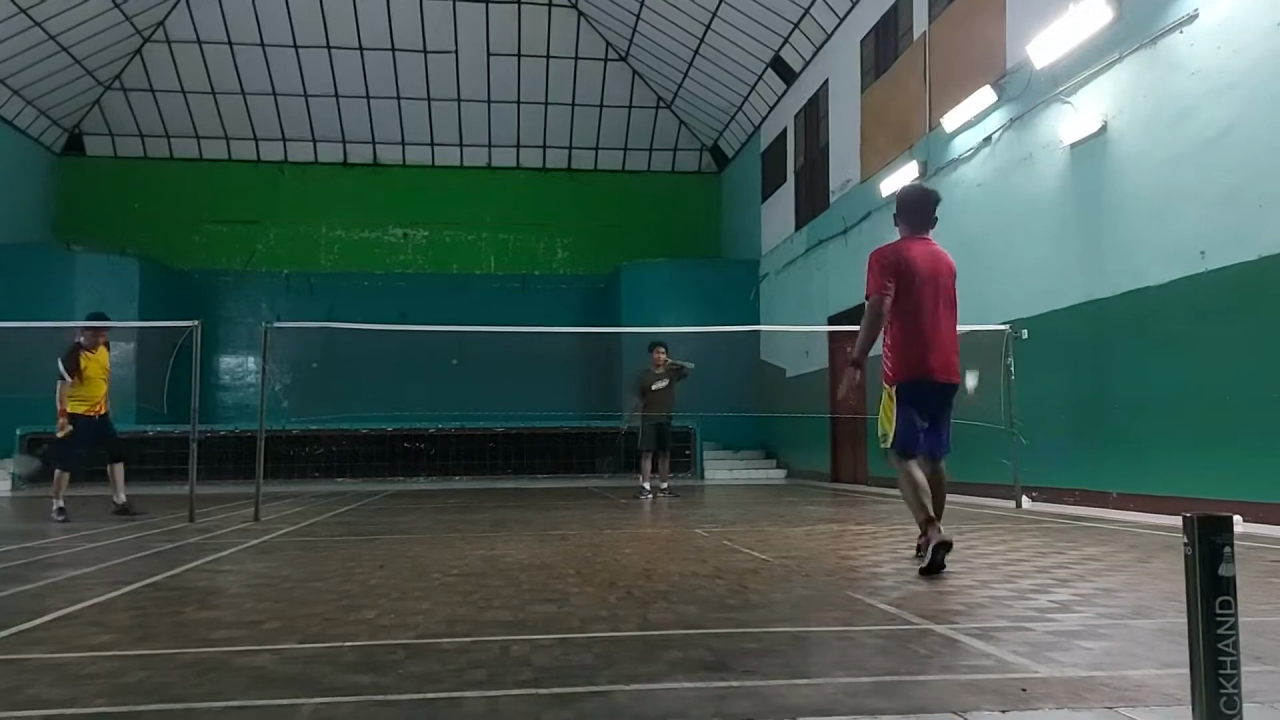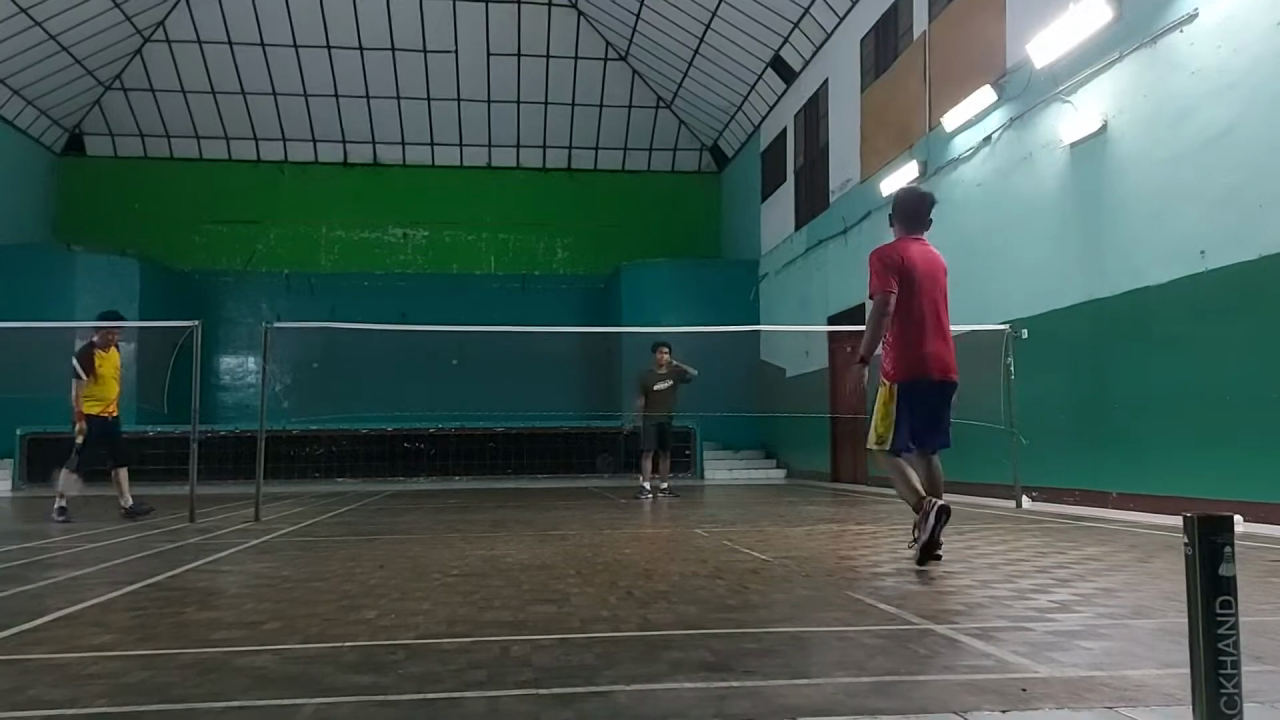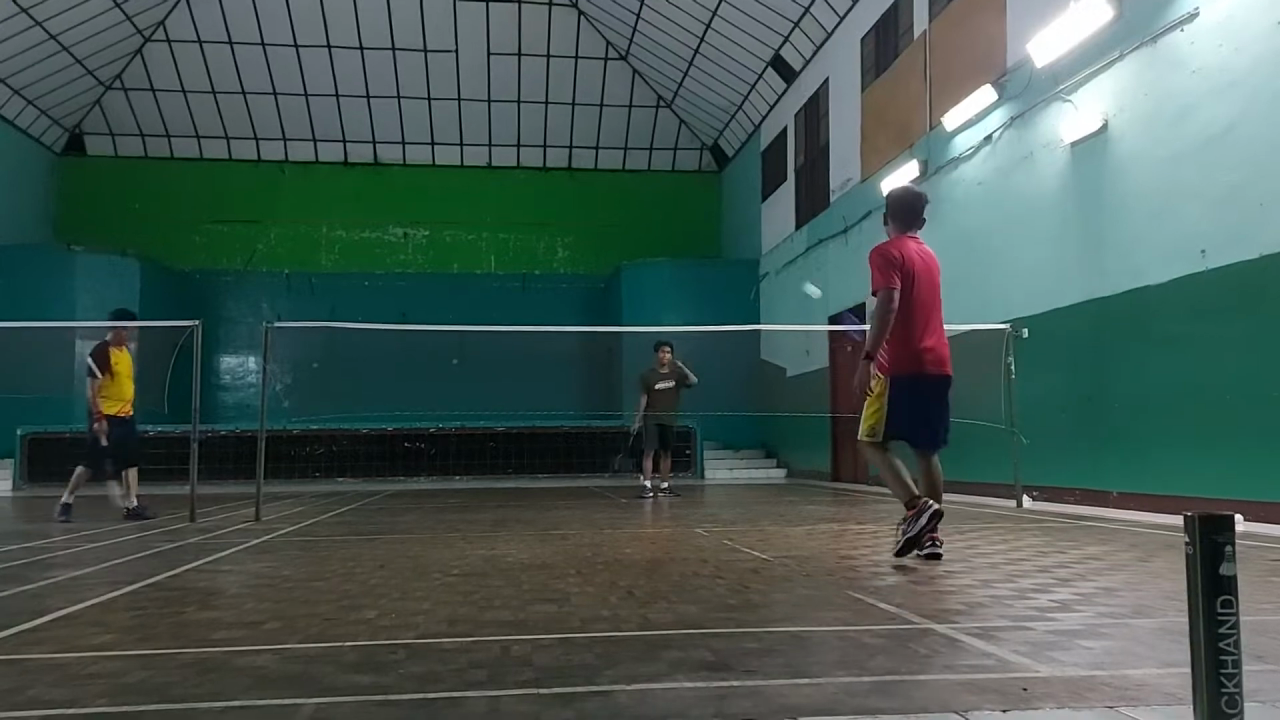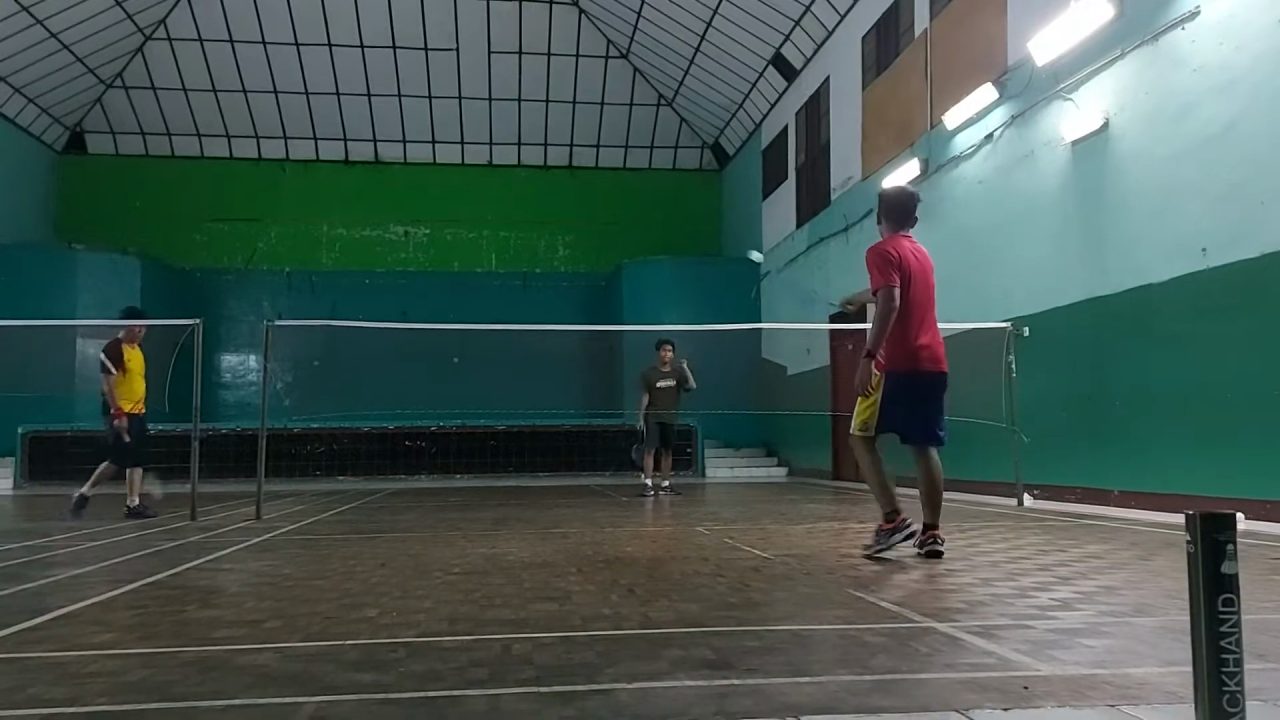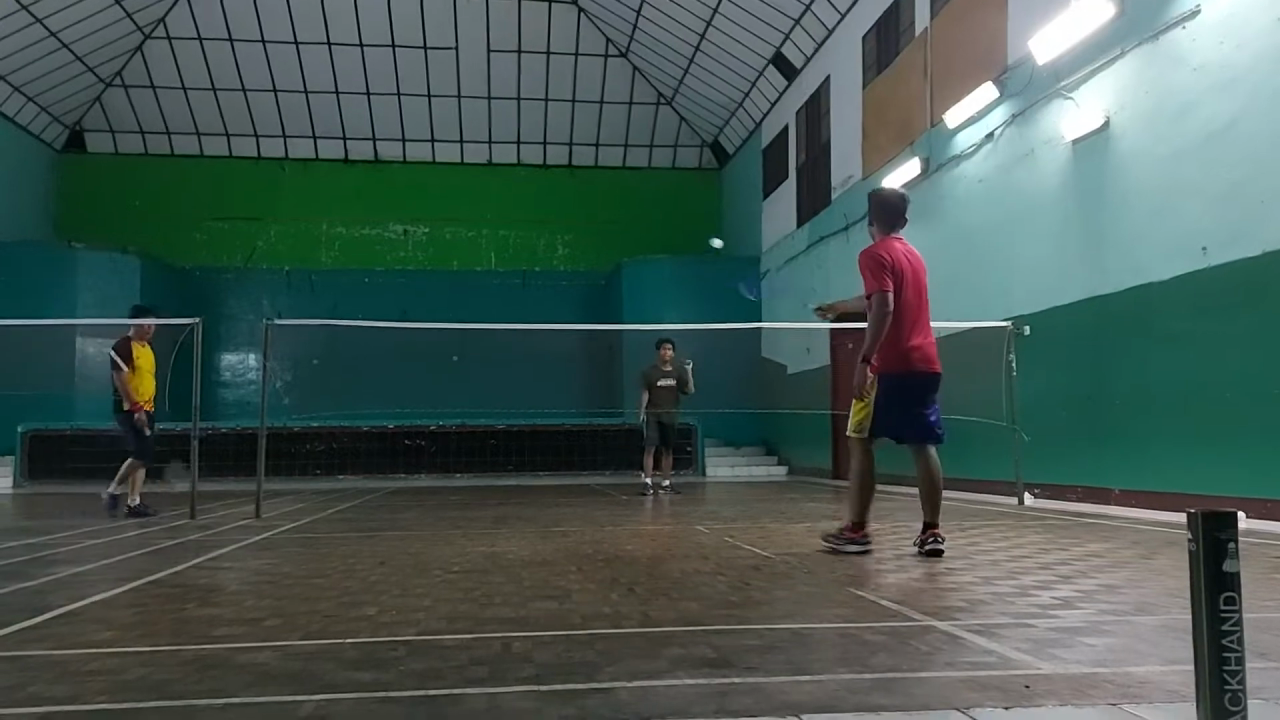
dt=0.1s
person 1, frame 1
left shoulder: (886, 257)
right shoulder: (946, 262)
left elbow: (878, 311)
left wrist: (856, 363)
left hip: (907, 372)
right hip: (945, 372)
left knee: (904, 457)
right knee: (933, 457)
left ankle: (931, 530)
right ankle: (931, 533)
person 1, frame 2
left shoulder: (886, 255)
right shoulder: (937, 260)
left elbow: (883, 309)
left wrist: (863, 360)
left hip: (906, 371)
right hip: (943, 370)
left knee: (888, 452)
right knee: (928, 453)
left ankle: (927, 506)
right ankle: (931, 537)
person 1, frame 3
left shoulder: (885, 253)
right shoulder: (928, 256)
left elbow: (888, 305)
left wrist: (867, 357)
left hip: (900, 366)
right hip: (937, 366)
left knee: (873, 442)
right knee: (927, 450)
left ankle: (918, 506)
right ankle: (931, 535)
person 1, frame 4
left shoulder: (881, 251)
right shoulder: (921, 253)
left elbow: (890, 304)
left wrist: (868, 355)
right wrist: (859, 299)
left hip: (898, 364)
right hip: (933, 363)
left knee: (863, 438)
right knee: (925, 447)
left ankle: (894, 520)
right ankle: (932, 532)
person 1, frame 5
left shoulder: (874, 254)
right shoulder: (913, 255)
left elbow: (883, 309)
left wrist: (864, 361)
right wrist: (839, 307)
left hip: (892, 366)
right hip: (926, 364)
left knee: (860, 441)
right knee: (923, 446)
left ankle: (855, 530)
right ankle: (931, 531)
person 2, frame 1
left shoulder: (104, 348)
right shoulder: (72, 356)
right elbow: (63, 388)
left wrist: (105, 404)
right wrist: (62, 416)
left hip: (100, 413)
right hip: (77, 415)
left knee: (116, 455)
right knee: (66, 461)
left ankle: (120, 502)
right ankle: (58, 505)
person 2, frame 2
left shoulder: (114, 350)
right shoulder: (85, 355)
right elbow: (78, 389)
right wrist: (79, 419)
left hip: (110, 415)
right hip: (90, 417)
left knee: (120, 459)
right knee: (76, 463)
left ankle: (127, 504)
right ankle: (60, 505)
person 2, frame 3
left shoulder: (125, 350)
right shoulder: (99, 353)
right elbow: (94, 388)
right wrist: (99, 418)
left hip: (126, 415)
right hip: (105, 416)
left knee: (131, 460)
right knee: (92, 462)
left ankle: (131, 505)
right ankle: (66, 502)
person 2, frame 4
left shoulder: (137, 349)
right shoulder: (112, 350)
right elbow: (109, 385)
right wrist: (119, 414)
left hip: (137, 413)
right hip: (120, 414)
left knee: (137, 459)
right knee: (118, 459)
left ankle: (133, 504)
right ankle: (84, 494)
person 2, frame 5
left shoulder: (148, 348)
right shoulder: (122, 348)
right elbow: (120, 382)
right wrist: (136, 408)
left hip: (147, 410)
right hip: (130, 410)
left knee: (144, 456)
right knee: (141, 454)
left ankle: (134, 503)
right ankle: (113, 491)
